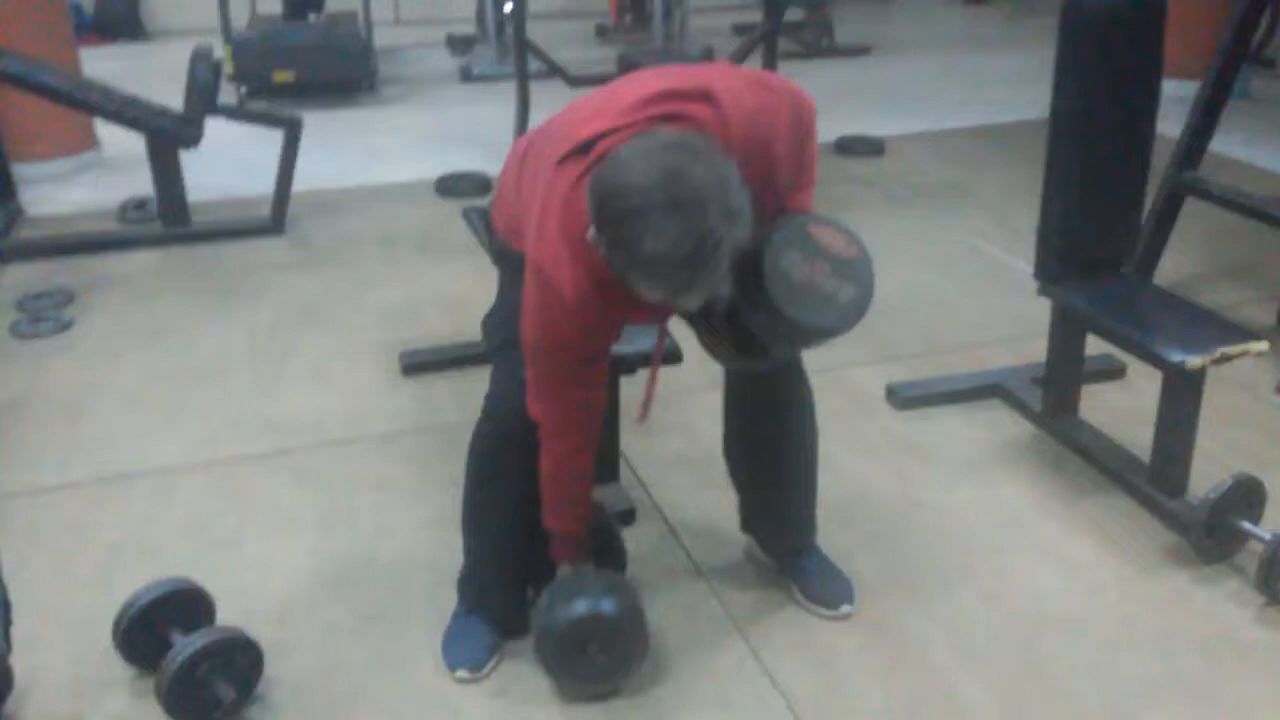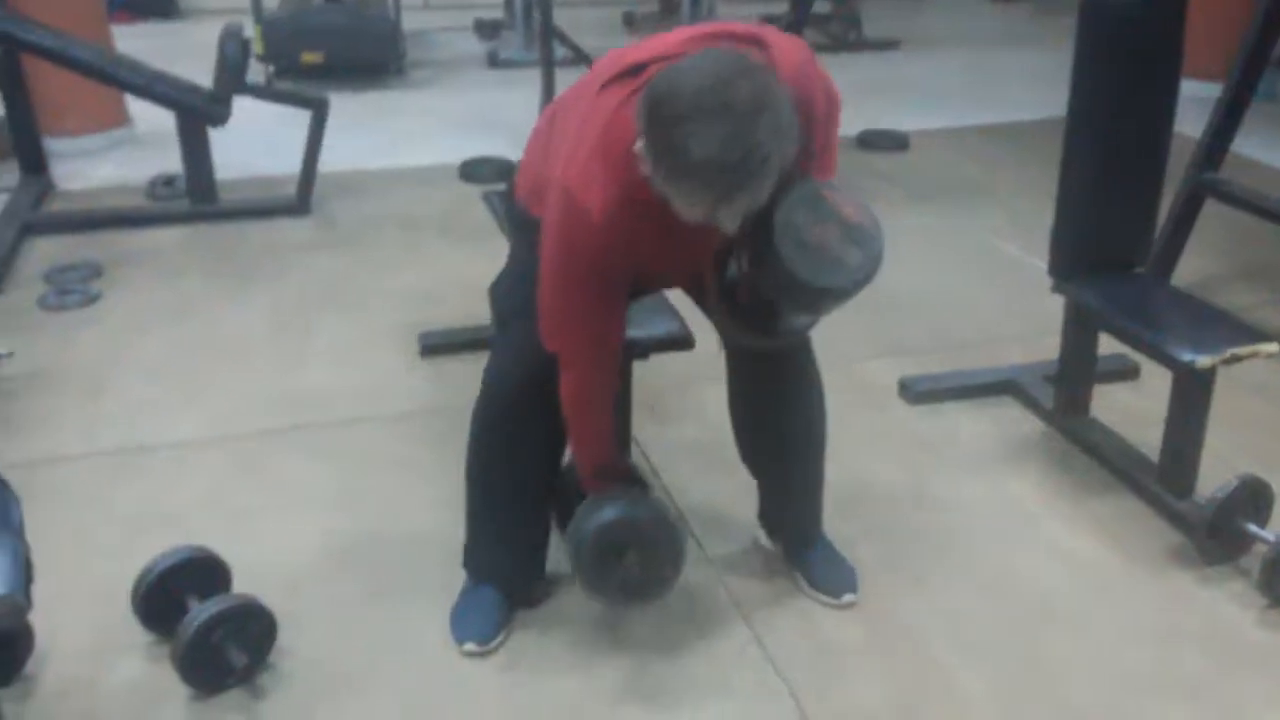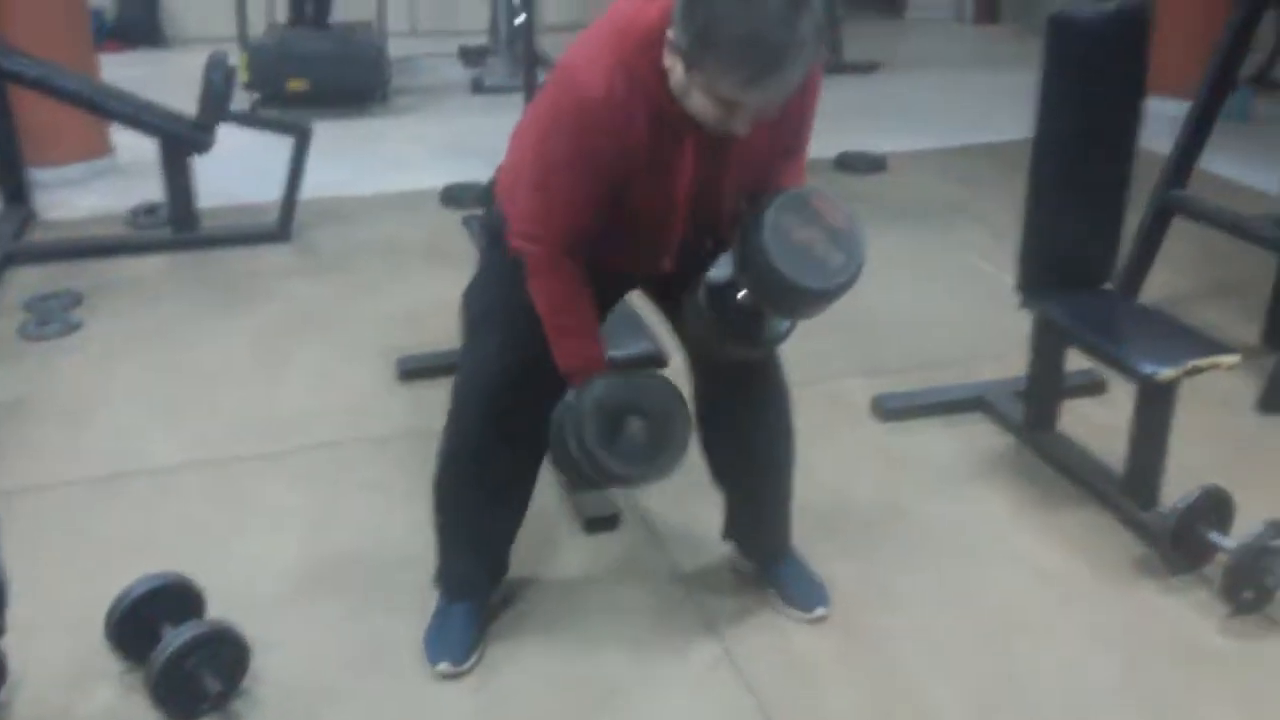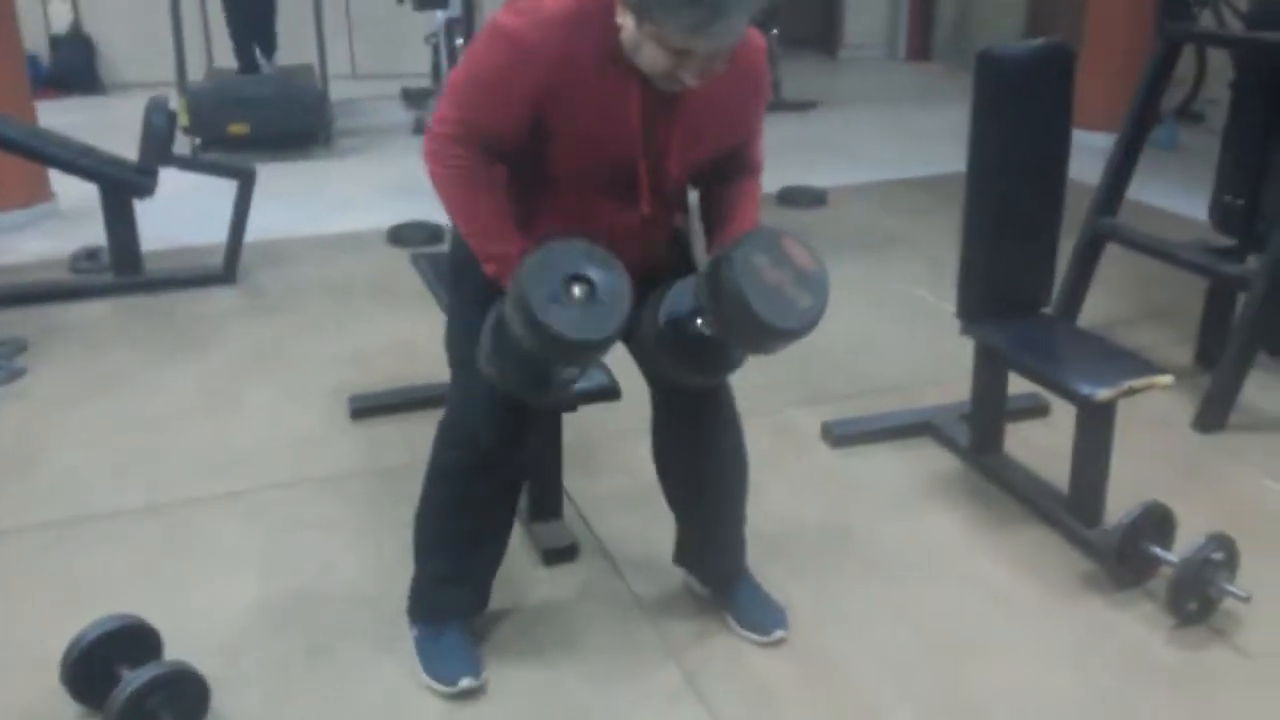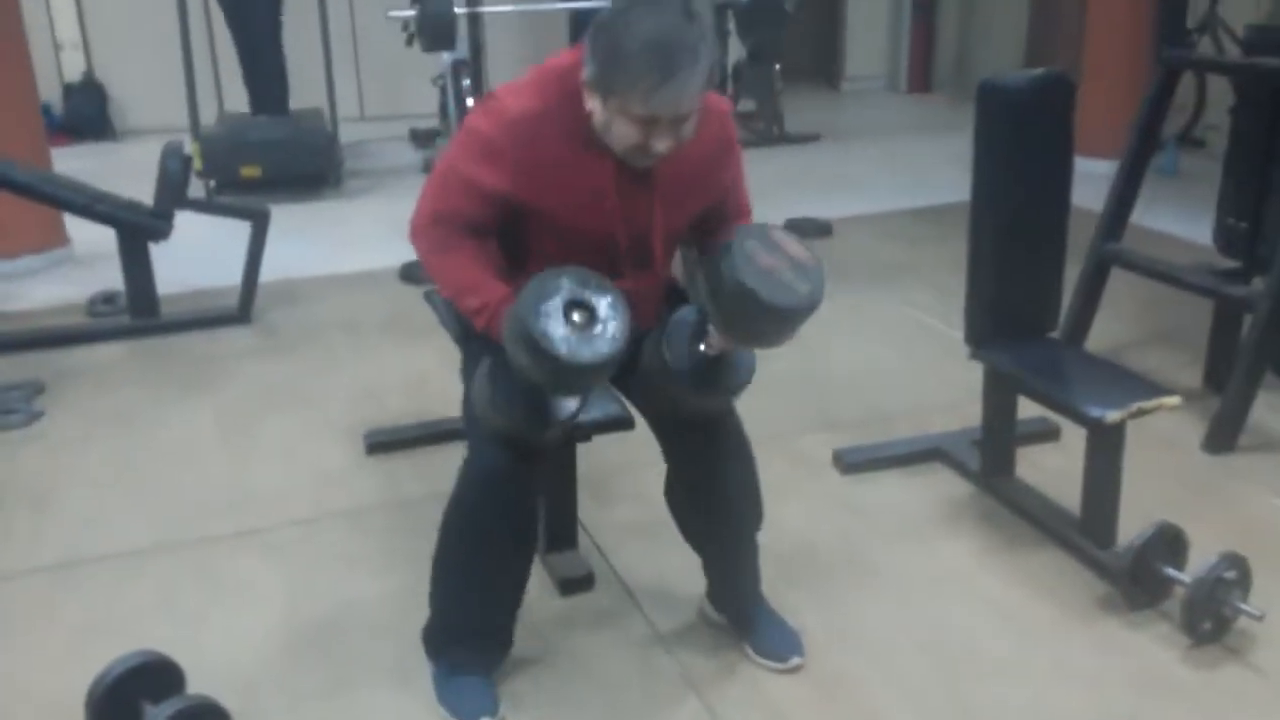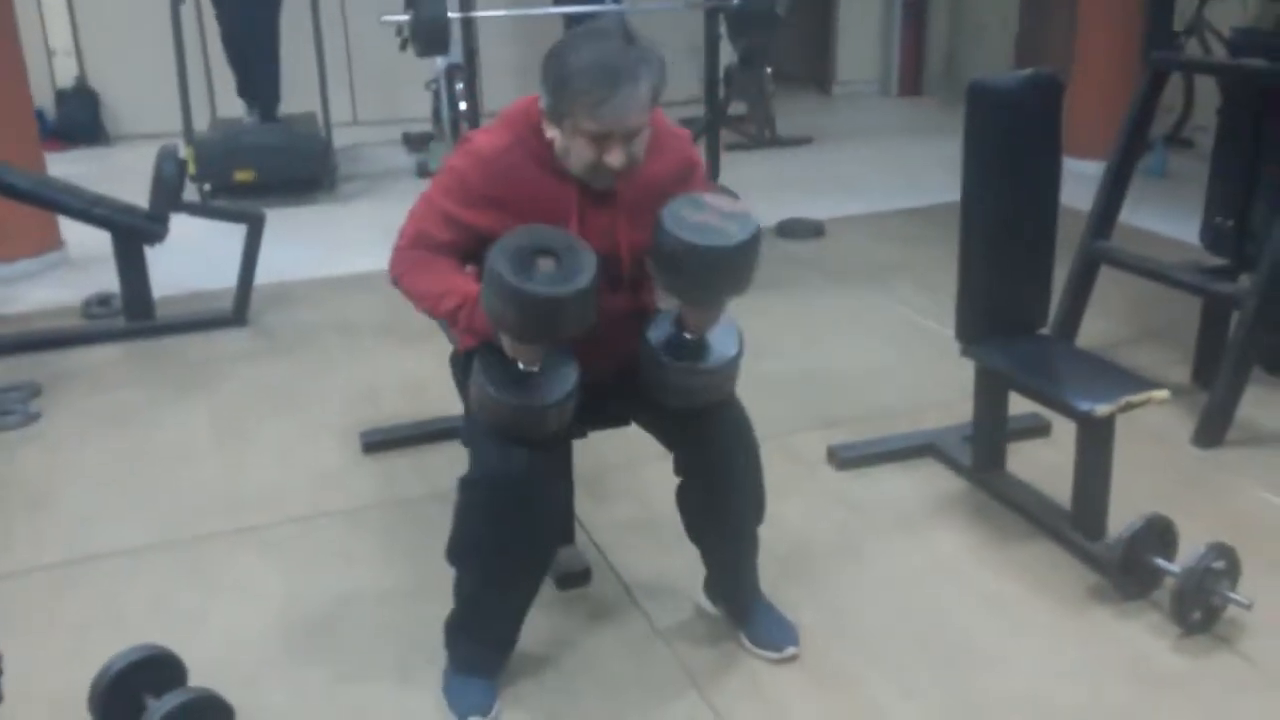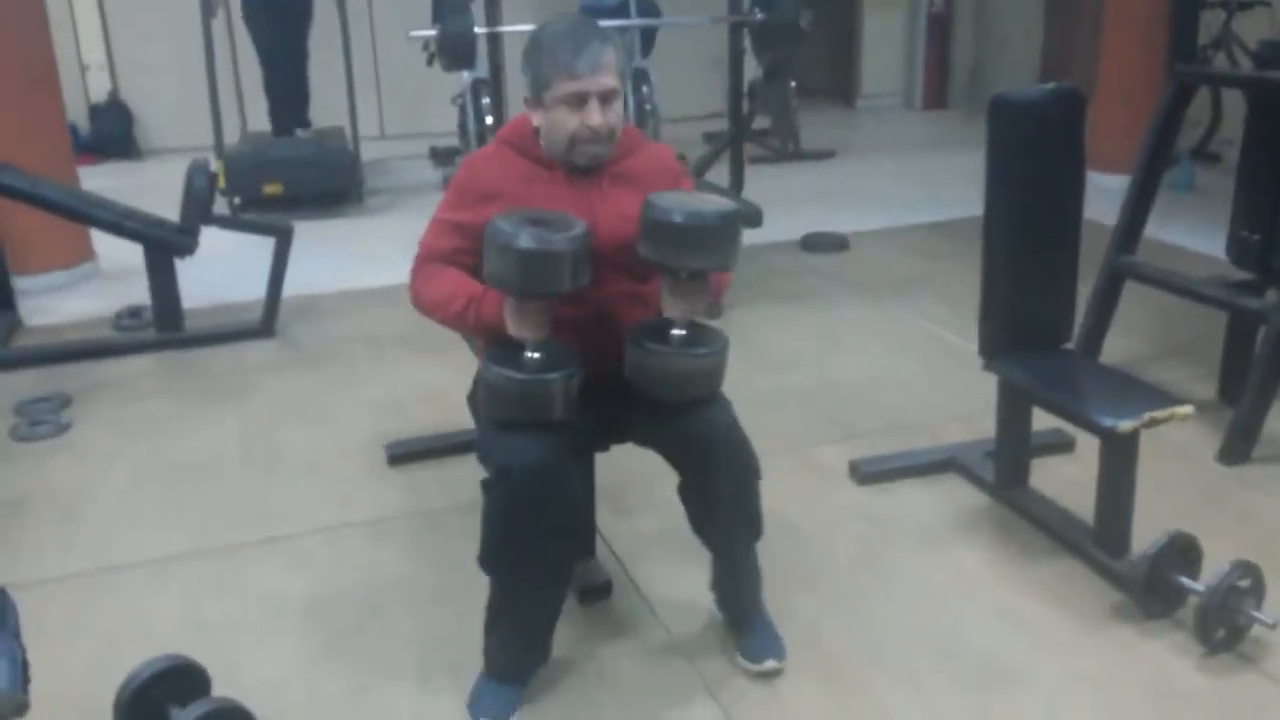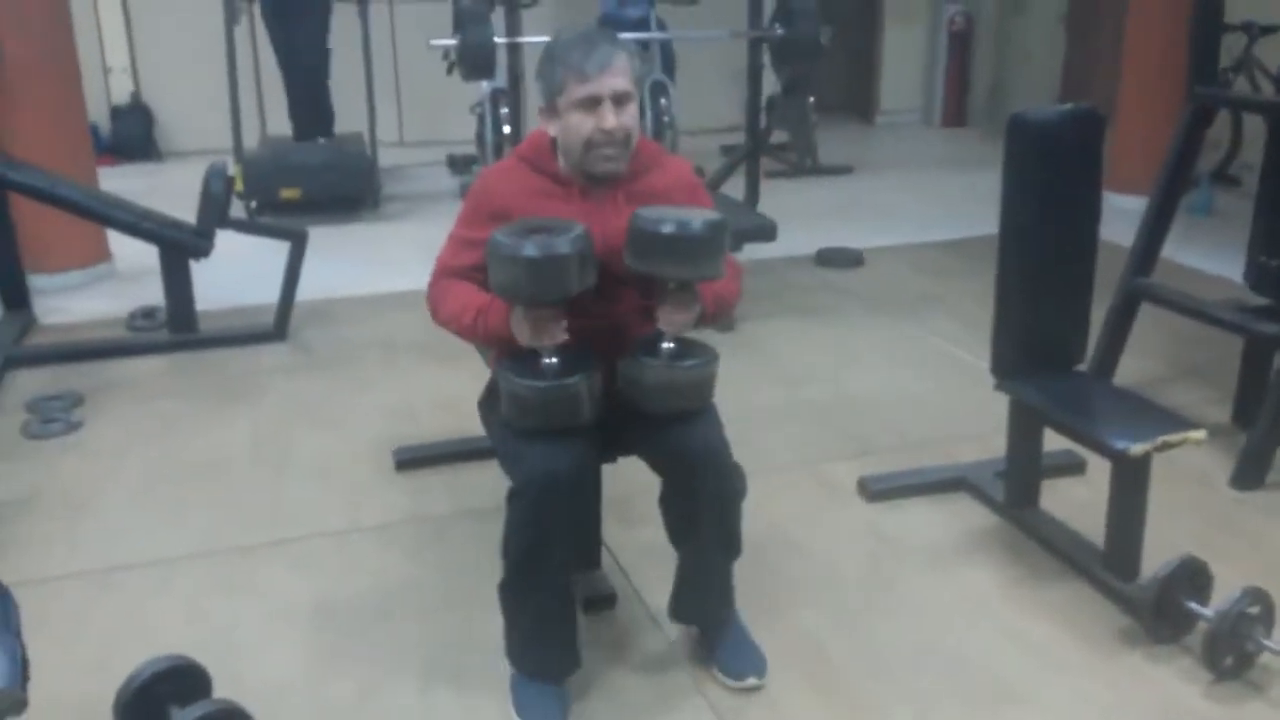
dt=0.3s
person 1, frame 1
left shoulder: (760, 119)
right shoulder: (563, 264)
right elbow: (564, 419)
right wrist: (570, 552)
left knee: (773, 367)
right knee: (519, 409)
left ankle: (789, 543)
right ankle: (489, 599)
person 1, frame 2
left shoulder: (795, 82)
right shoulder: (591, 192)
right elbow: (584, 355)
right wrist: (601, 477)
right hip: (561, 206)
left knee: (779, 351)
right knee: (523, 374)
left ankle: (797, 531)
right ankle: (496, 573)
person 1, frame 3
left shoulder: (787, 70)
right shoulder: (593, 85)
left elbow: (781, 154)
right elbow: (546, 247)
right wrist: (590, 375)
left hip: (691, 231)
right hip: (555, 236)
left knee: (748, 367)
right knee: (497, 389)
left ankle: (766, 544)
right ankle: (464, 589)
person 1, frame 4
left shoulder: (743, 59)
left elbow: (736, 168)
right elbow: (455, 144)
right wrist: (514, 267)
left hip: (647, 253)
right hip: (519, 252)
left knee: (700, 392)
right knee: (488, 417)
left ankle: (719, 566)
right ankle: (443, 610)
person 1, frame 5
left shoulder: (713, 127)
right shoulder: (518, 124)
left elbow: (727, 221)
right elbow: (438, 226)
right wrist: (504, 317)
left hip: (644, 312)
left knee: (714, 439)
right knee: (500, 471)
left ankle: (737, 599)
right ankle: (461, 652)
person 1, frame 6
left shoulder: (674, 153)
right shoulder: (492, 160)
right elbow: (415, 254)
right wrist: (487, 316)
left hip: (630, 339)
right hip: (519, 350)
left knee: (723, 436)
right knee: (512, 476)
left ankle: (736, 592)
right ankle: (474, 652)
person 1, frame 7
left shoulder: (656, 165)
right shoulder: (489, 173)
right elbow: (430, 274)
left wrist: (696, 289)
right wrist: (494, 312)
left knee: (723, 448)
right knee: (526, 473)
left ankle: (742, 603)
right ankle: (508, 662)
person 1, frame 8
left shoulder: (674, 180)
right shoulder: (504, 187)
left elbow: (723, 272)
right elbow: (447, 288)
left wrist: (696, 302)
right wrist: (507, 323)
left knee: (708, 462)
right knee: (549, 480)
left ankle: (713, 616)
right ankle: (538, 661)
